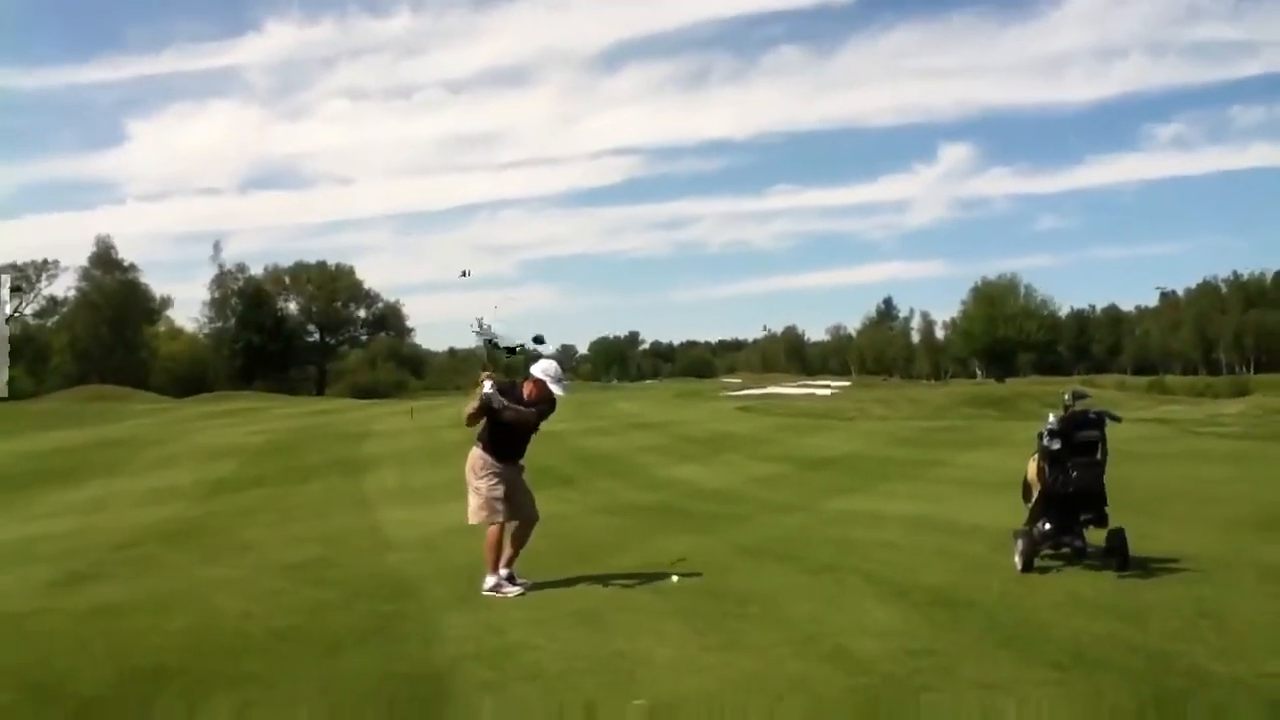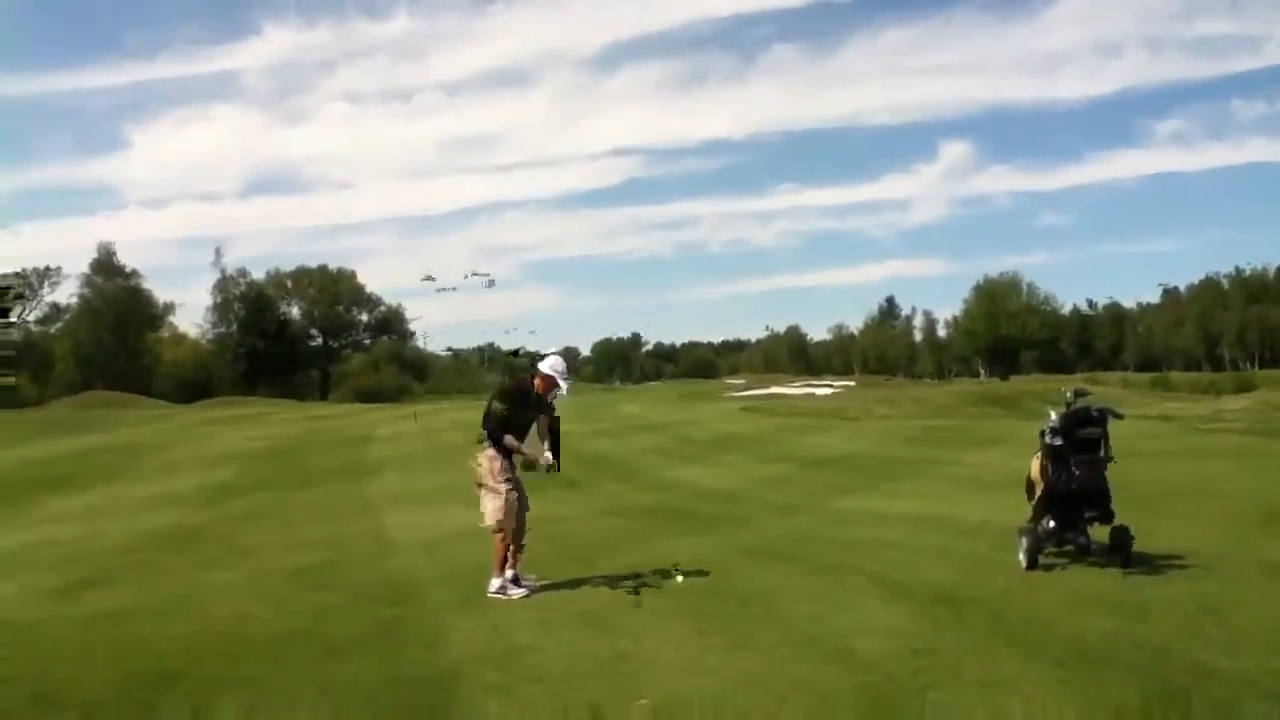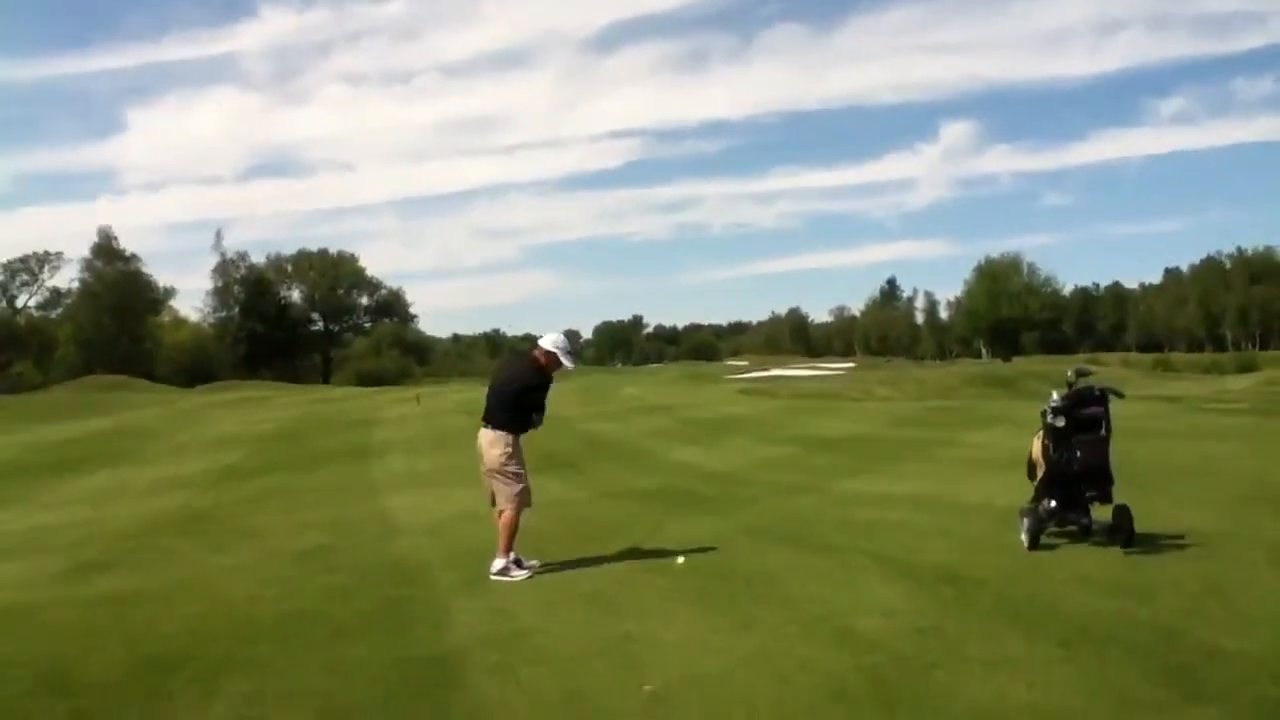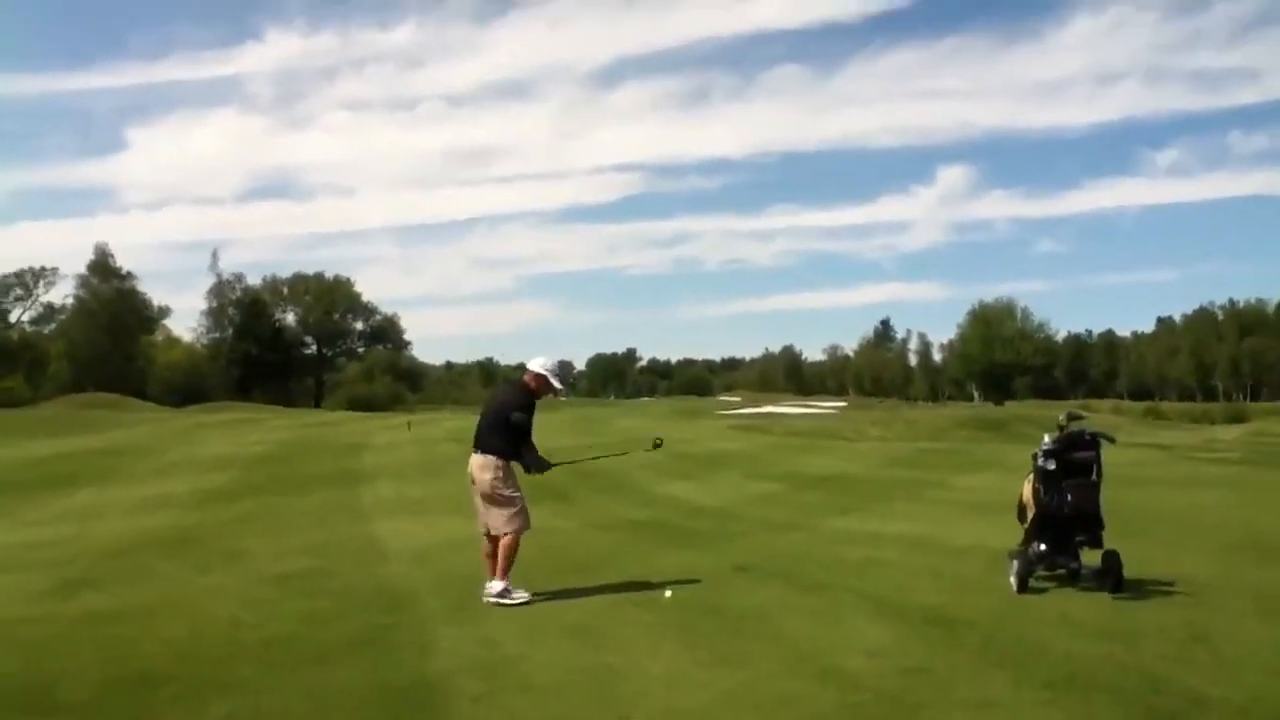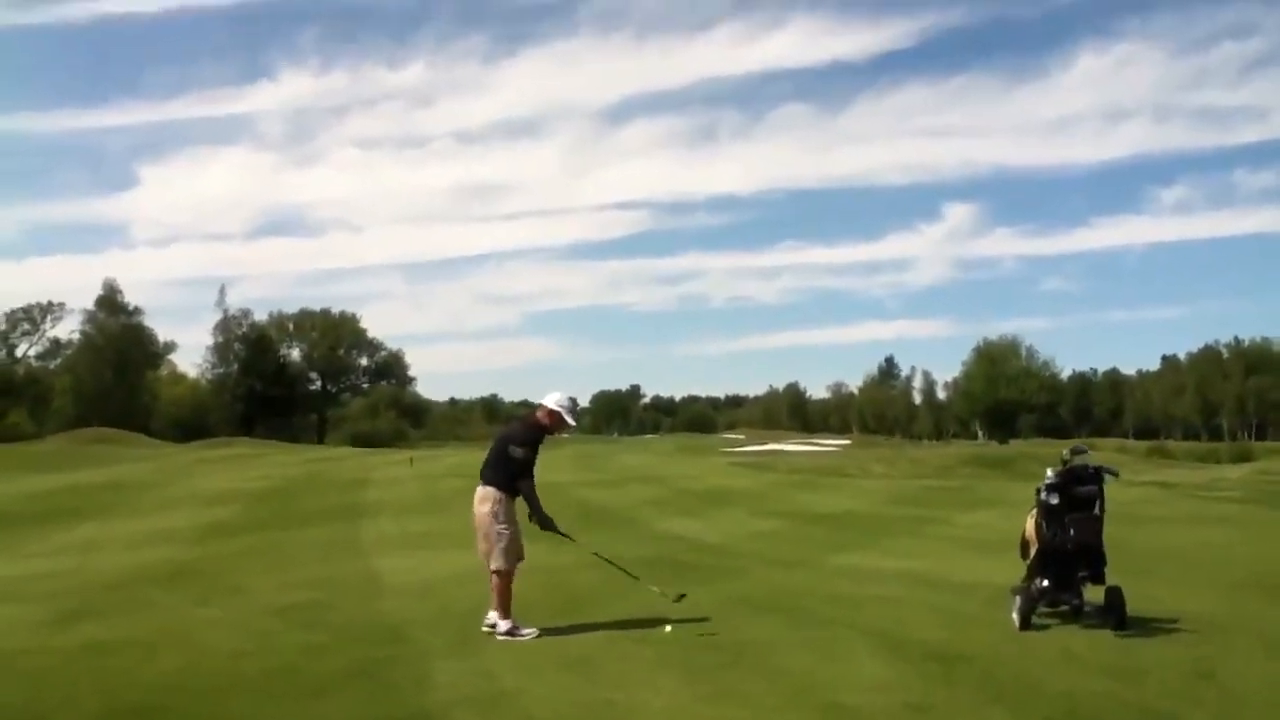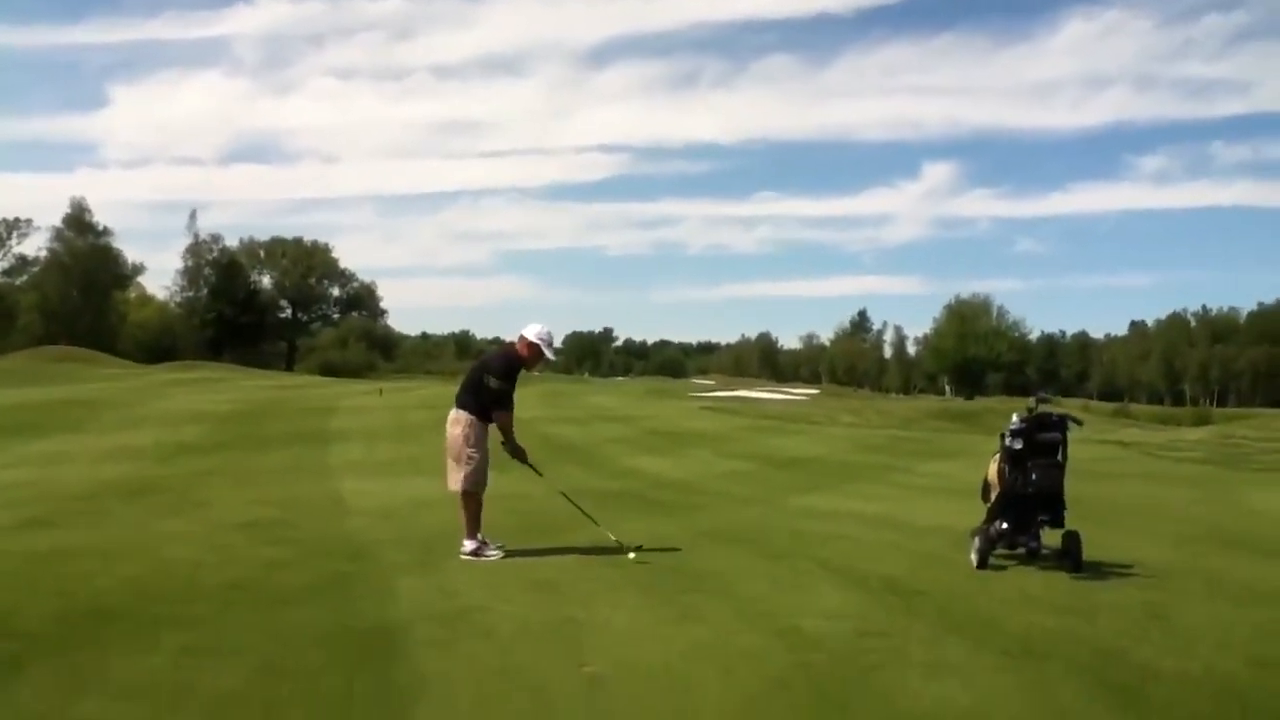
dt=0.4s
person 1, frame 1
left shoulder: (547, 403)
right shoulder: (502, 389)
left elbow: (527, 416)
right elbow: (469, 419)
left wrist: (502, 404)
right wrist: (481, 394)
left hip: (511, 464)
right hip: (485, 460)
left knee: (528, 518)
right knee: (496, 519)
left ankle: (505, 570)
right ankle: (492, 580)
person 1, frame 2
left shoulder: (539, 396)
right shoulder: (511, 391)
left elbow: (544, 424)
right elbow: (499, 433)
left wrist: (547, 451)
right wrist: (525, 453)
left hip: (503, 458)
right hip: (492, 456)
left knee: (518, 517)
right knee: (504, 519)
left ankle: (510, 573)
right ankle: (497, 582)
person 1, frame 3
left shoulder: (513, 362)
right shoulder: (537, 377)
right elbow: (536, 418)
left wrist: (524, 419)
right wrist: (529, 421)
left hip: (488, 434)
right hip: (503, 439)
left knee: (504, 501)
right knee: (513, 502)
left ankle: (509, 555)
right ankle: (501, 563)
person 1, frame 4
left shoulder: (507, 391)
right shoulder: (522, 399)
right elbow: (523, 441)
left wrist: (528, 461)
right wrist: (537, 462)
left hip: (481, 461)
right hip: (495, 465)
left knee: (492, 529)
right knee: (512, 526)
left ankle: (492, 584)
right ankle: (500, 585)
person 1, frame 5
left shoulder: (529, 431)
right shoulder: (525, 433)
left elbow: (524, 477)
right elbow: (522, 479)
left wrist: (536, 511)
right wrist: (539, 512)
left hip: (499, 497)
right hip: (495, 498)
left knee: (507, 560)
right knee: (503, 562)
left ankle: (494, 615)
right ankle: (504, 623)
person 1, frame 6
left shoulder: (509, 361)
right shoulder: (501, 363)
left elbow: (504, 406)
right elbow: (498, 409)
left wrist: (510, 441)
right wrist: (511, 443)
left hip: (474, 422)
right hip: (467, 422)
left knee: (476, 484)
right knee: (470, 484)
left ankle: (475, 537)
right ankle: (470, 544)
